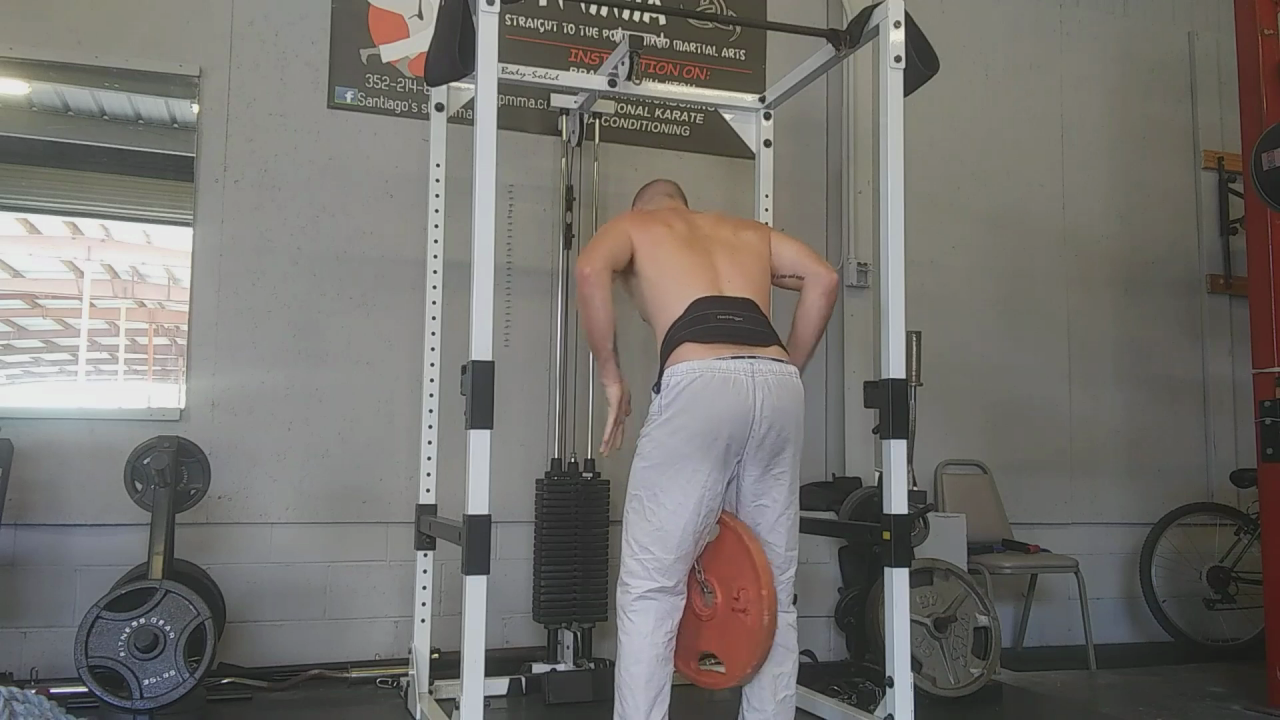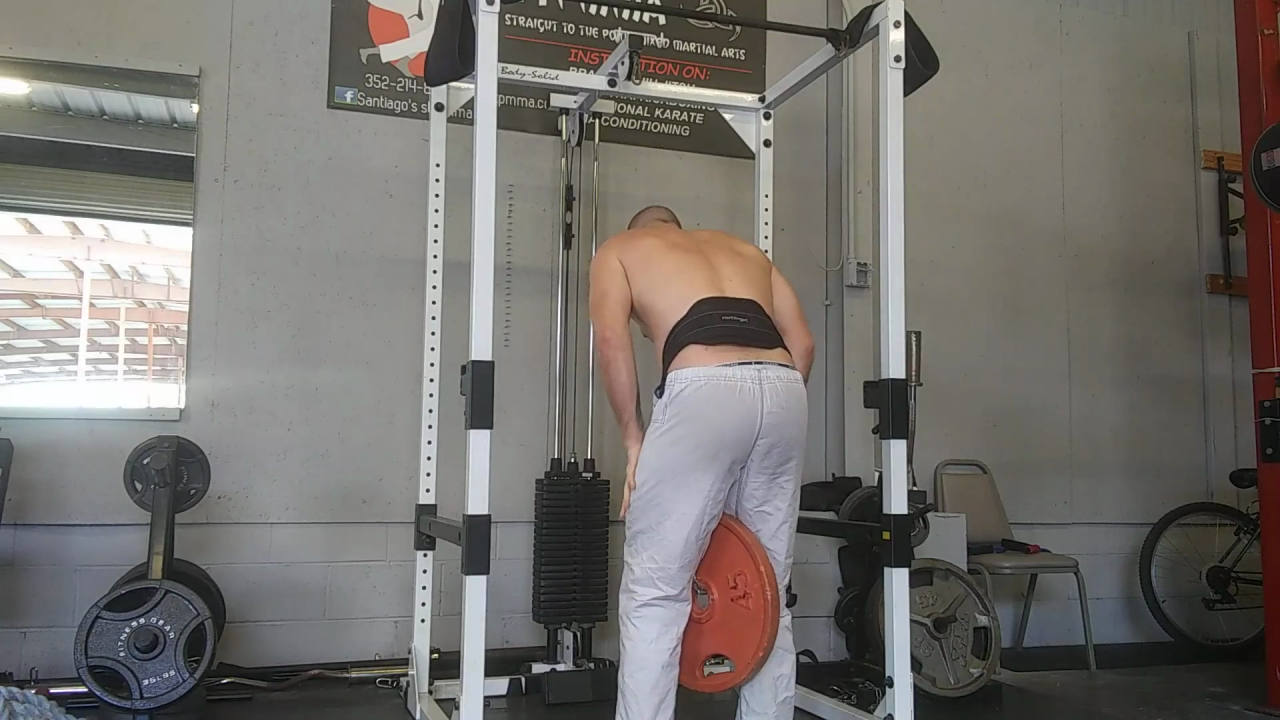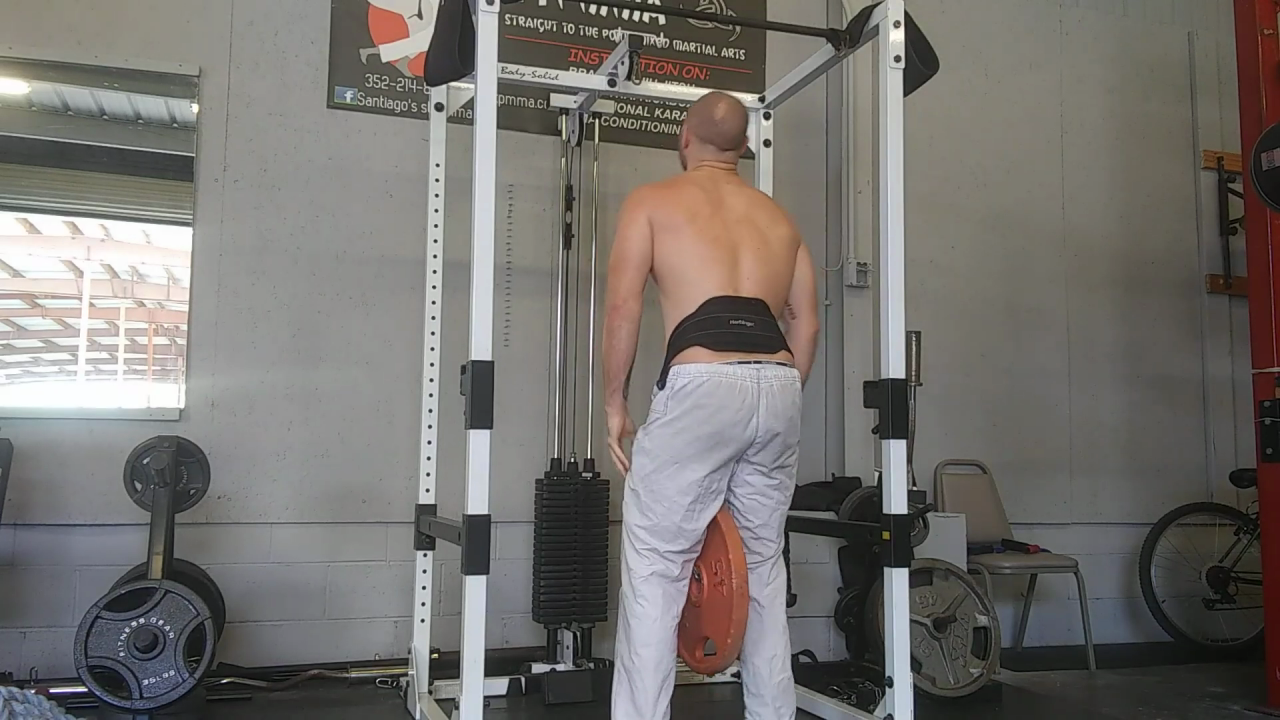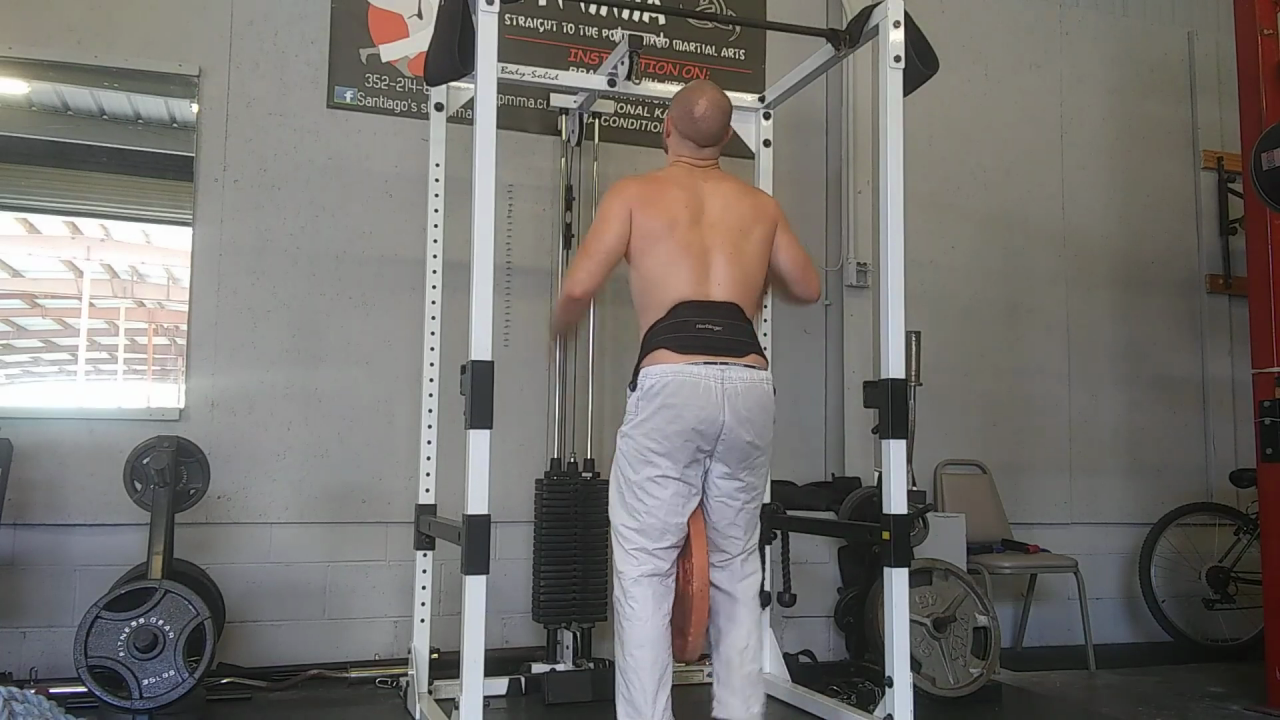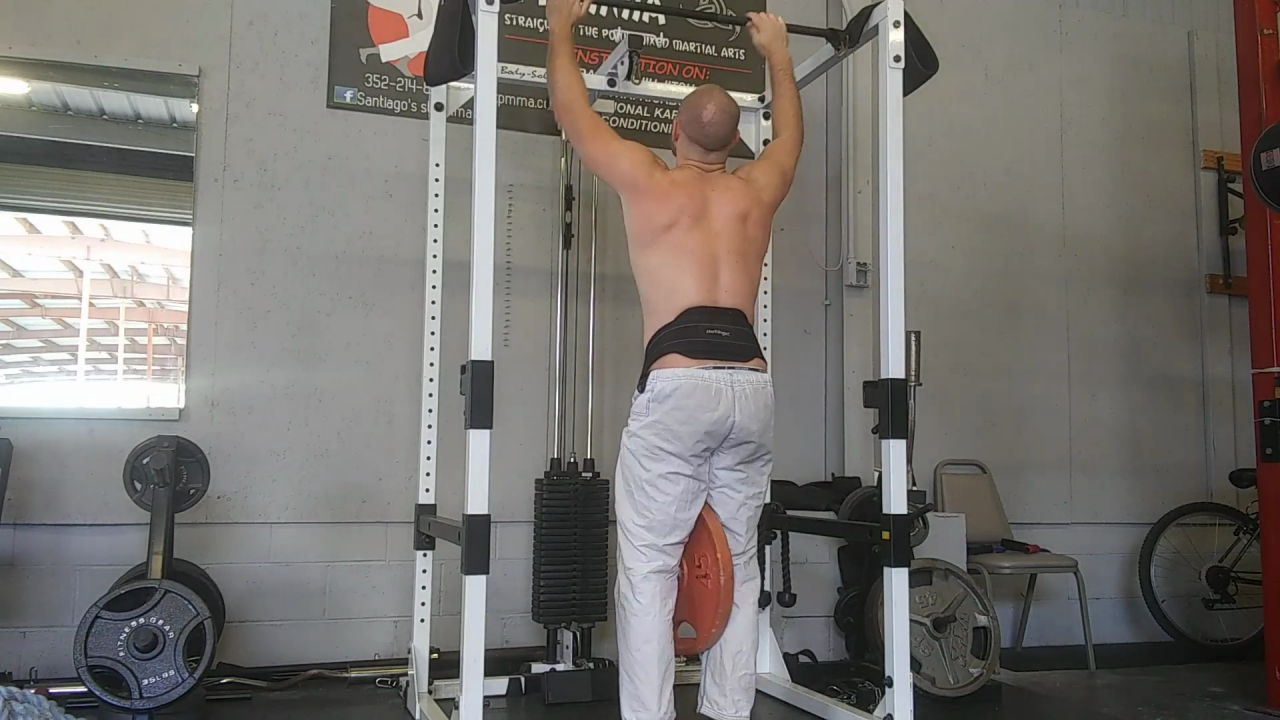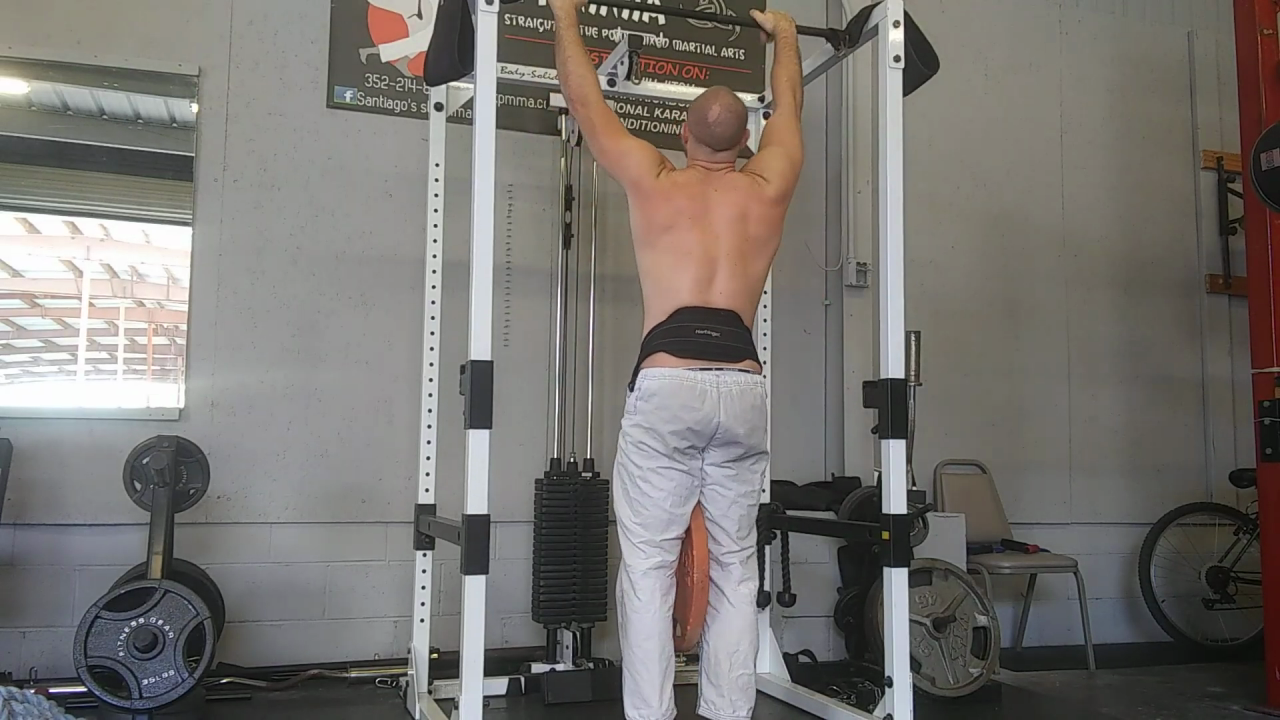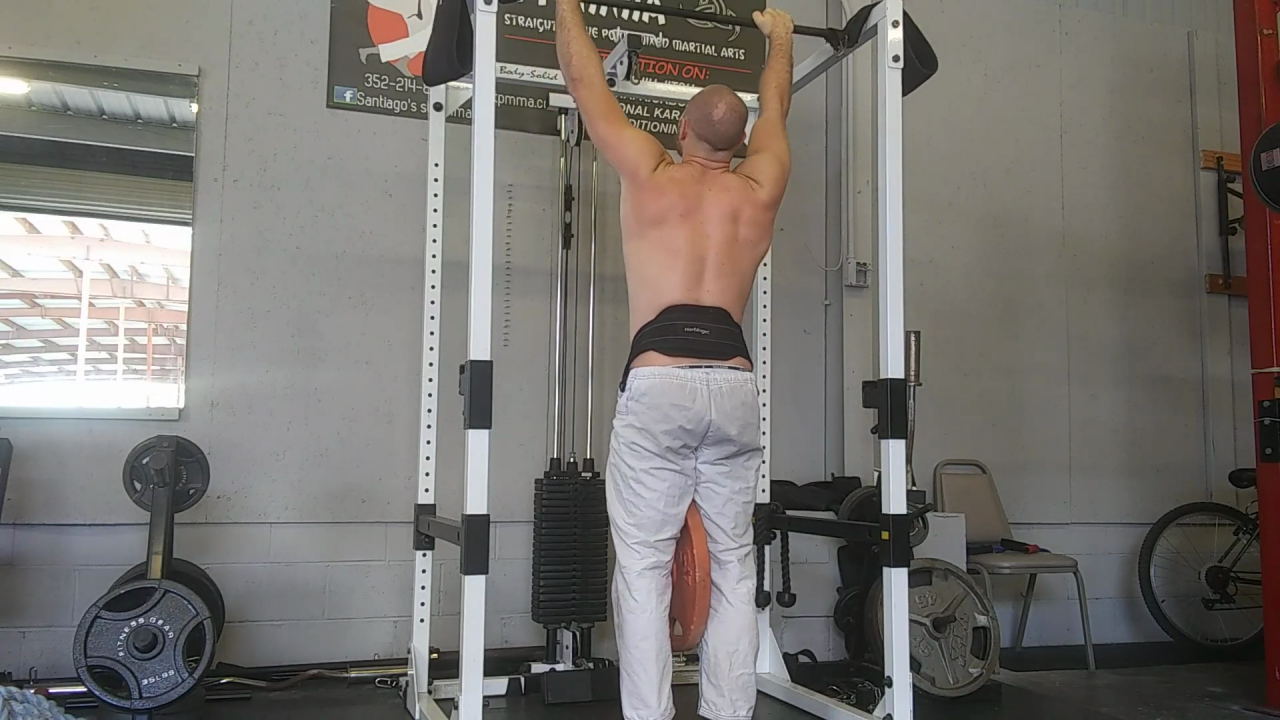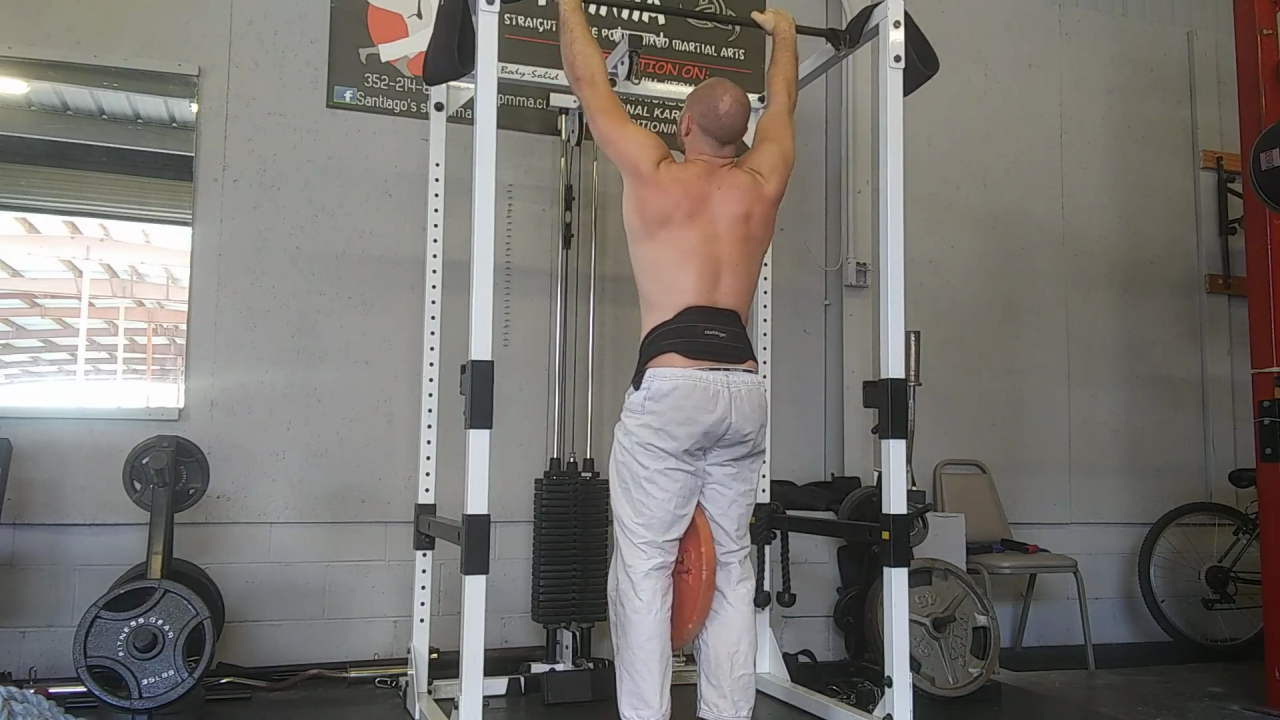
dt=0.5s
person 1, frame 1
left shoulder: (631, 226)
right shoulder: (749, 231)
left elbow: (590, 271)
right elbow: (822, 277)
left wrist: (611, 378)
left hip: (701, 382)
right hip: (777, 385)
left knee: (650, 582)
right knee: (771, 585)
person 1, frame 2
left shoulder: (621, 248)
right shoulder: (744, 248)
left elbow: (610, 335)
right elbow: (801, 339)
left wrist: (634, 437)
right wrist: (772, 400)
left hip: (705, 389)
right hip: (784, 389)
left knee: (655, 590)
person 1, frame 3
left shoulder: (652, 201)
right shoulder: (776, 215)
left elbow: (621, 305)
right elbow: (806, 324)
left wrist: (615, 405)
left hip: (702, 384)
right hip: (776, 388)
left knee: (654, 571)
right knee: (762, 573)
person 1, frame 4
left shoulder: (634, 194)
right shoulder: (759, 205)
left elbow: (579, 286)
right elbow: (807, 287)
left wrist: (562, 328)
left hip: (671, 385)
right hip: (750, 386)
left knee: (644, 572)
right knee: (737, 572)
person 1, frame 5
left shoulder: (645, 181)
right shoulder: (758, 191)
left elbow: (571, 112)
right elbow: (790, 128)
left hip: (678, 385)
right hip: (751, 387)
left knee: (648, 568)
right knee: (736, 570)
person 1, frame 6
left shoulder: (654, 181)
right shoulder: (768, 189)
left elbow: (585, 102)
right elbow: (788, 105)
left hip: (667, 384)
right hip: (743, 388)
left knee: (648, 566)
right knee: (734, 569)
person 1, frame 7
left shoulder: (647, 173)
right shoulder: (760, 189)
left elbow: (586, 86)
right elbow: (774, 110)
left hip: (659, 384)
right hip: (734, 387)
left knee: (643, 567)
right knee: (732, 567)
person 1, frame 8
left shoulder: (653, 171)
right shoulder: (762, 183)
left elbow: (591, 85)
right elbow: (781, 102)
left hip: (671, 386)
right hip: (744, 389)
left knee: (644, 568)
right knee: (730, 570)
